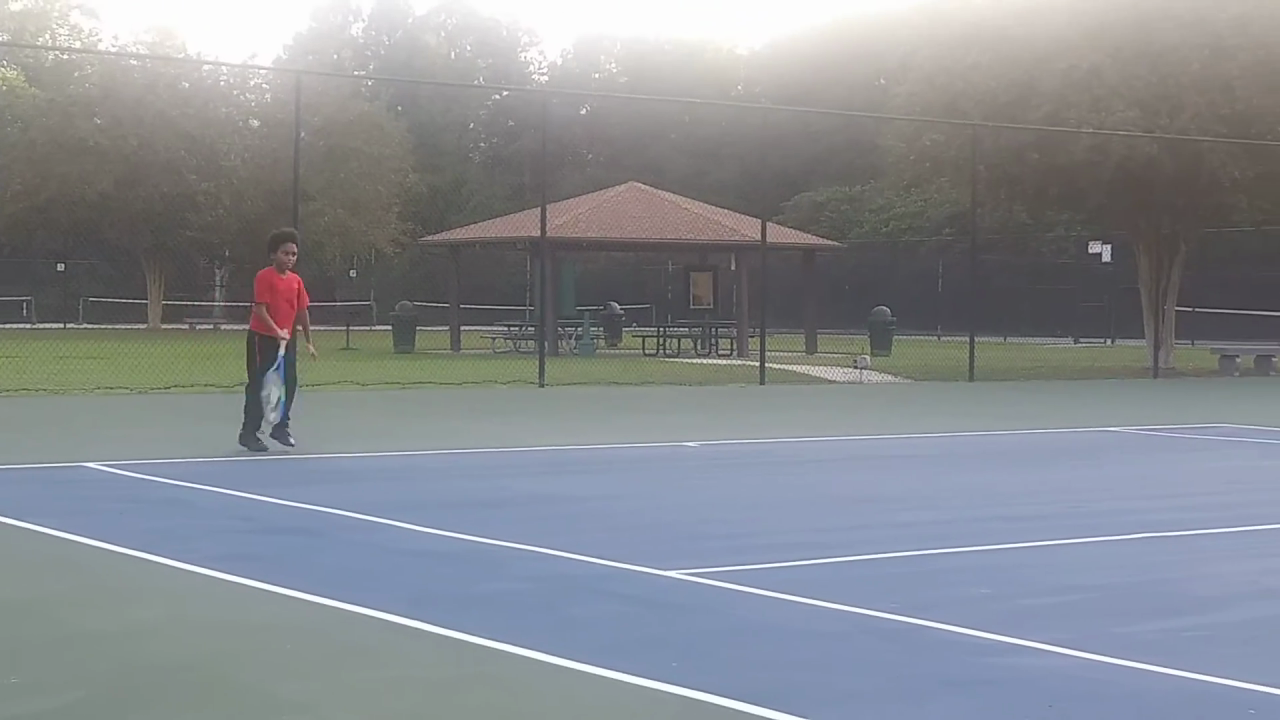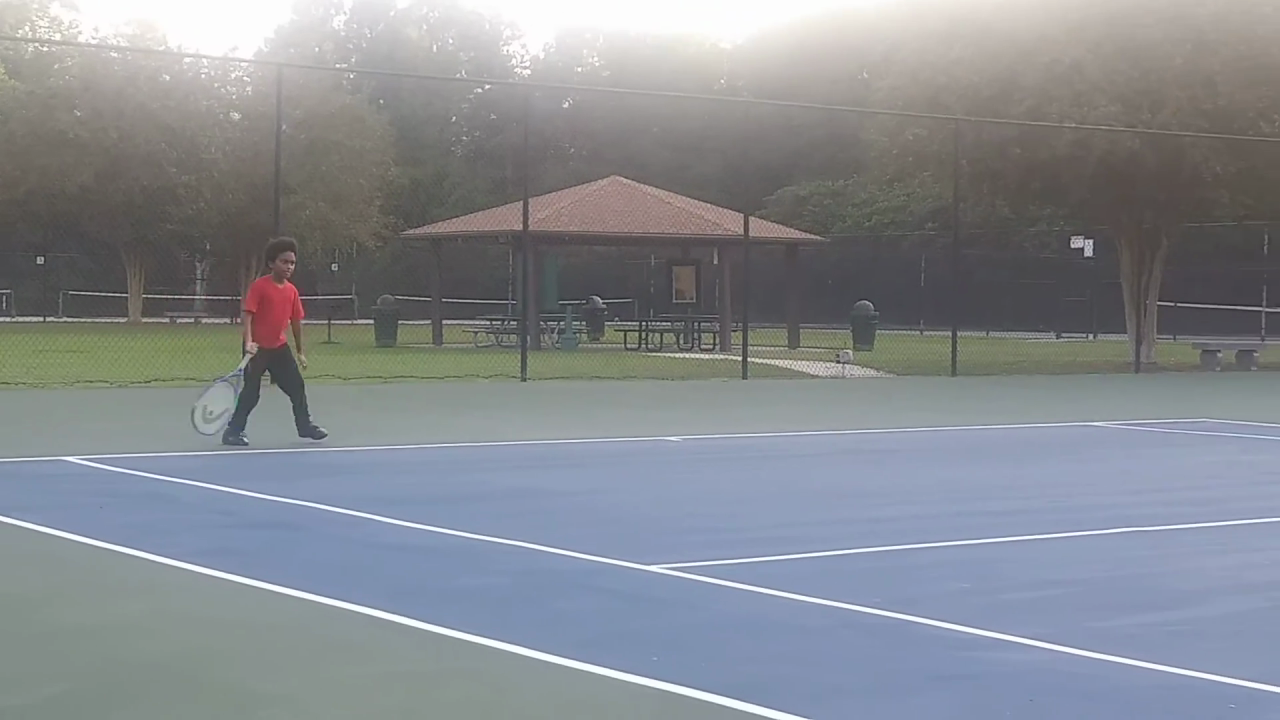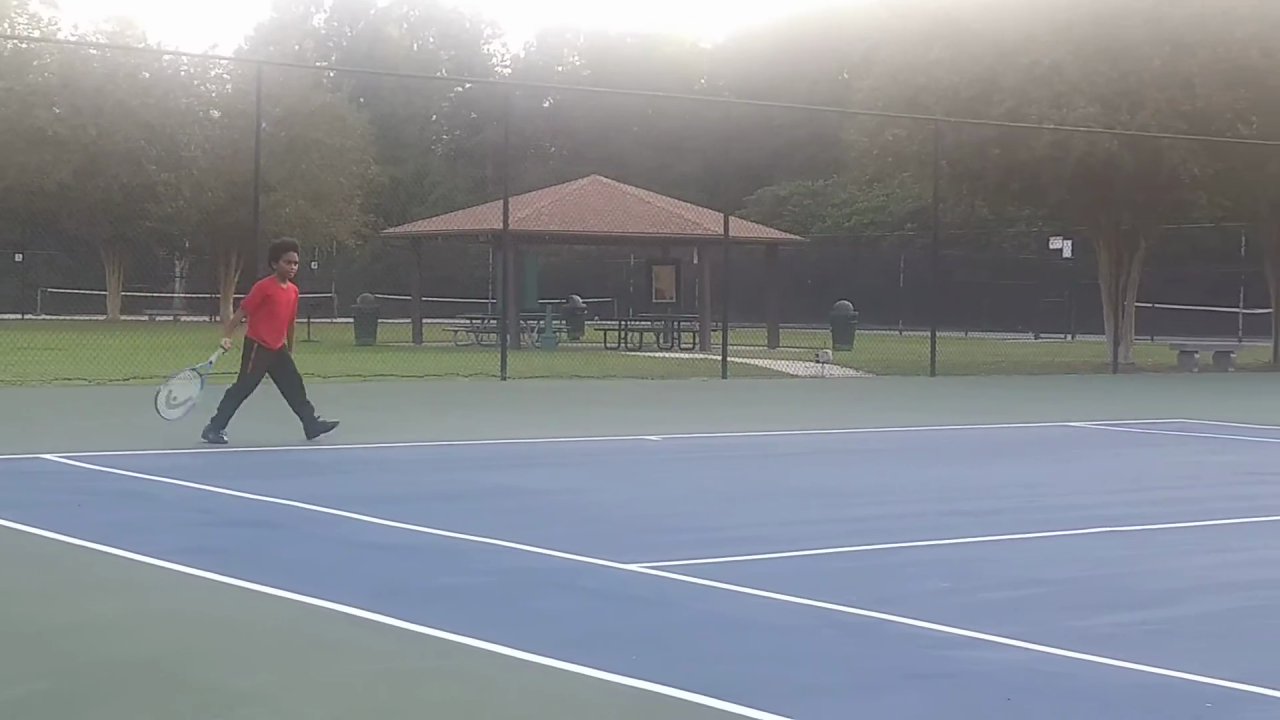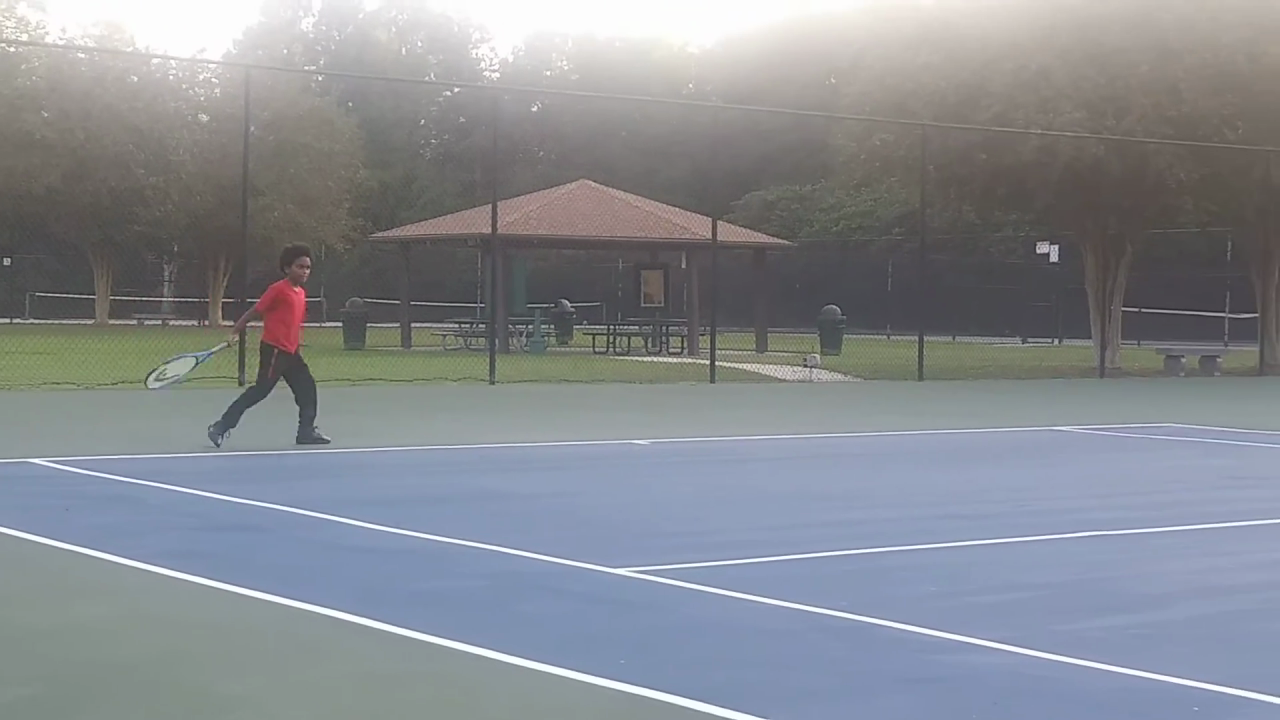
dt=0.1s
person 1, frame 1
left shoulder: (296, 281)
right shoulder: (264, 277)
left elbow: (302, 312)
right elbow: (259, 309)
left wrist: (309, 342)
right wrist: (276, 330)
left hip: (285, 339)
right hip: (262, 337)
left knee: (290, 383)
right knee: (258, 385)
left ankle: (281, 427)
right ankle: (250, 433)
person 1, frame 2
left shoulder: (291, 291)
right shoulder: (259, 286)
left elbow: (296, 322)
right elbow: (247, 315)
left wrist: (300, 352)
right wrist: (247, 342)
left hip: (279, 346)
right hip: (258, 346)
left knee: (296, 384)
right knee: (251, 390)
left ankle: (305, 425)
right ankle: (234, 430)
person 1, frame 3
left shoulder: (293, 290)
right shoulder: (265, 286)
right elbow: (242, 311)
left wrist: (288, 349)
right wrist: (227, 336)
left hip: (278, 347)
right hip: (258, 346)
left knee: (294, 384)
right knee: (244, 387)
left ankle: (312, 423)
right ankle: (214, 427)
person 1, frame 4
left shoulder: (301, 293)
right shoulder: (278, 290)
right elbow: (255, 311)
right wrist: (235, 332)
left hip: (290, 351)
right hip: (274, 349)
left knee: (306, 386)
right knee: (261, 390)
left ankle: (306, 431)
right ankle: (222, 427)
